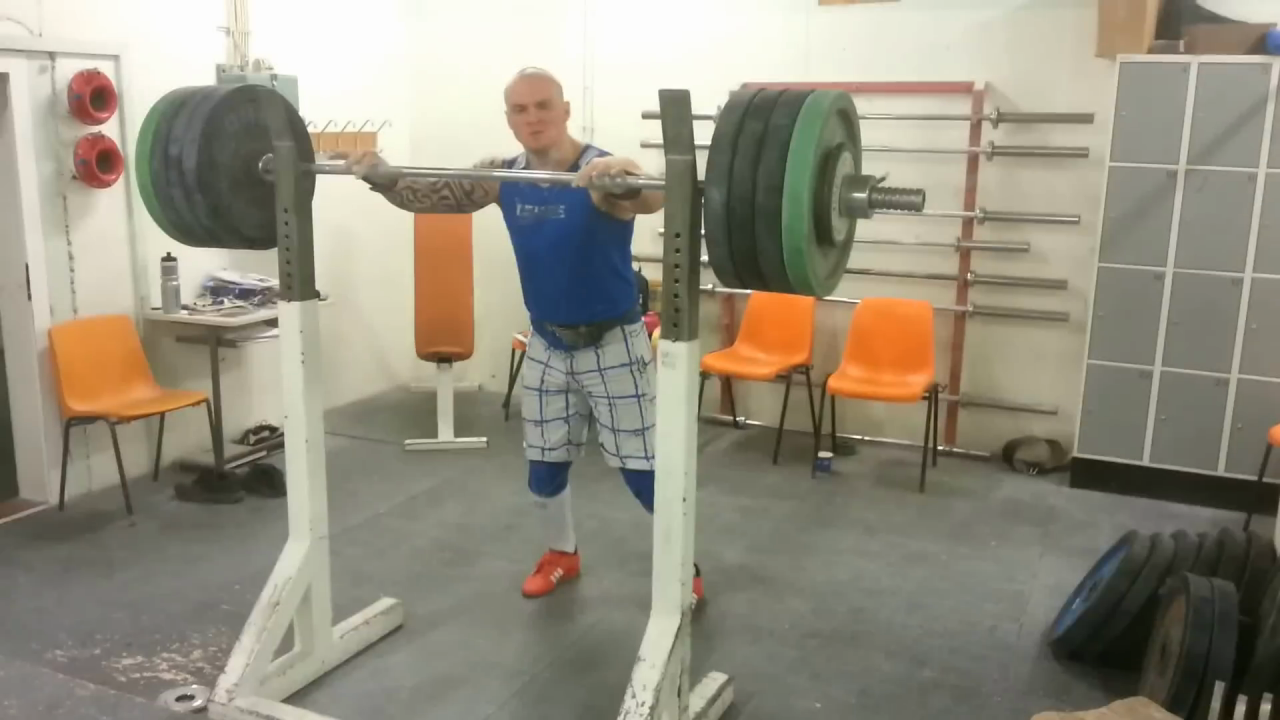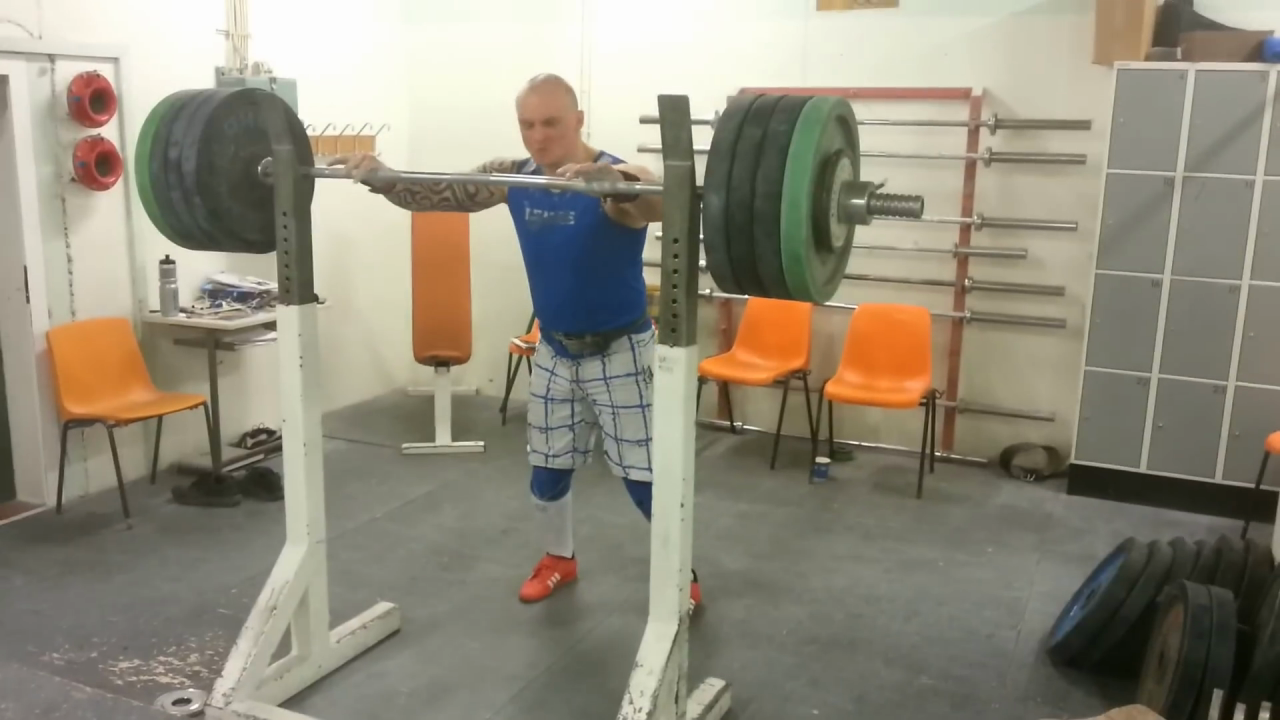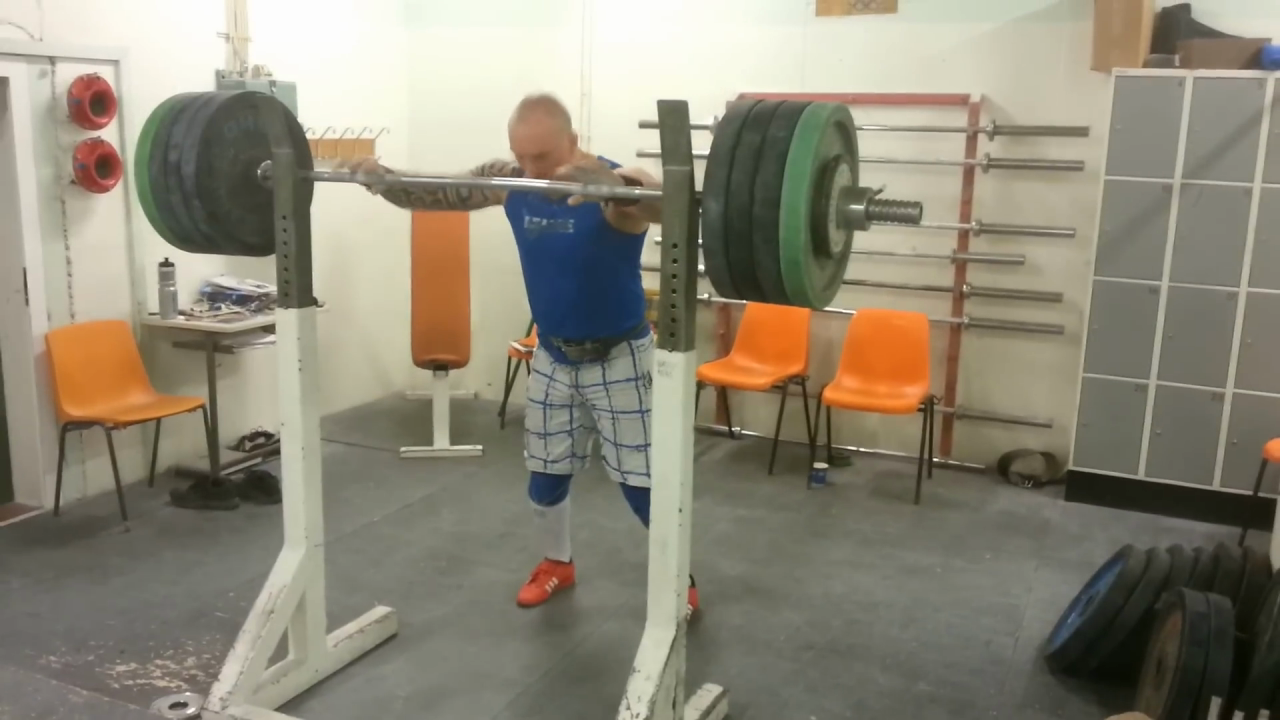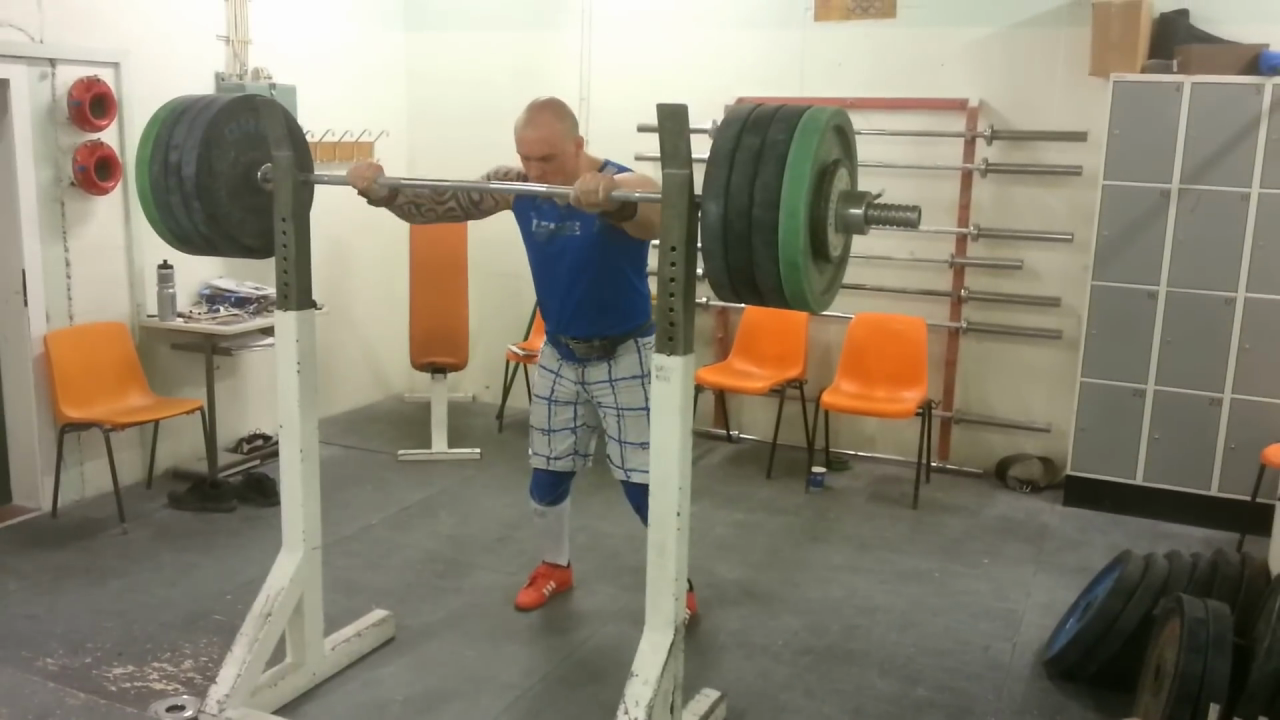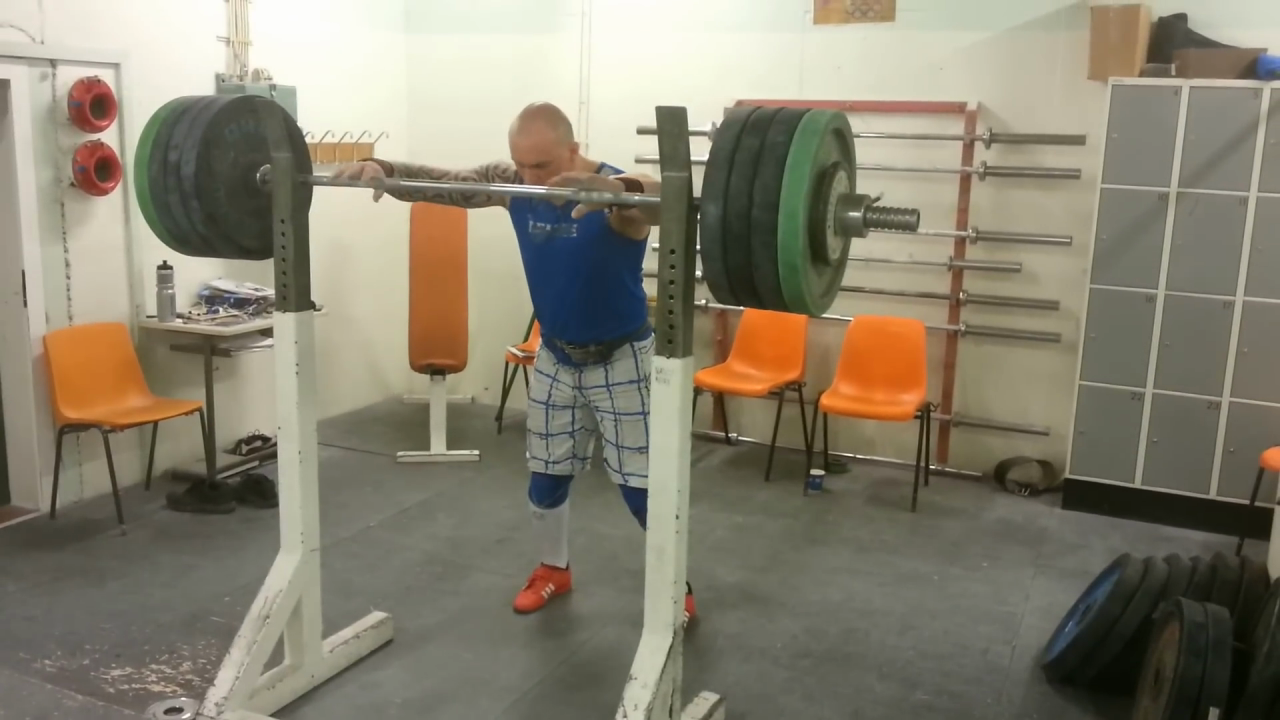
dt=0.4s
person 1, frame 1
left shoulder: (601, 171)
right shoulder: (502, 176)
left elbow: (650, 198)
right elbow: (430, 196)
left wrist: (623, 179)
right wrist: (380, 176)
left hip: (613, 343)
right hip: (547, 343)
left knee: (643, 469)
right knee: (543, 465)
right ankle: (561, 553)
person 1, frame 2
left shoulder: (617, 177)
right shoulder: (512, 178)
left elbow: (659, 203)
right elbow: (437, 193)
left wrist: (611, 180)
right wrist: (380, 178)
left hip: (620, 352)
right hip: (554, 349)
left knee: (645, 478)
right knee: (547, 471)
left ankle: (682, 577)
right ankle: (558, 559)
person 1, frame 3
left shoulder: (615, 190)
right shoulder: (508, 182)
left elbow: (663, 202)
right elbow: (435, 193)
left wrist: (614, 181)
right wrist: (382, 176)
left hip: (619, 357)
right hip: (553, 355)
left knee: (643, 483)
right knee: (545, 476)
left ankle: (680, 583)
right ankle: (556, 563)
person 1, frame 4
left shoulder: (624, 186)
right shoulder: (515, 186)
left elbow: (660, 219)
right elbow: (438, 204)
left wrist: (611, 198)
right wrist: (381, 189)
left hip: (625, 357)
right hip: (559, 354)
left knee: (645, 483)
right knee: (547, 475)
right ankle: (554, 567)
person 1, frame 5
left shoulder: (619, 196)
right shoulder: (511, 184)
left elbow: (663, 202)
right elbow: (437, 183)
left wrist: (617, 188)
right wrist: (380, 168)
left hip: (621, 359)
right hip: (555, 356)
left knee: (643, 486)
right knee: (545, 478)
right ankle: (553, 569)
